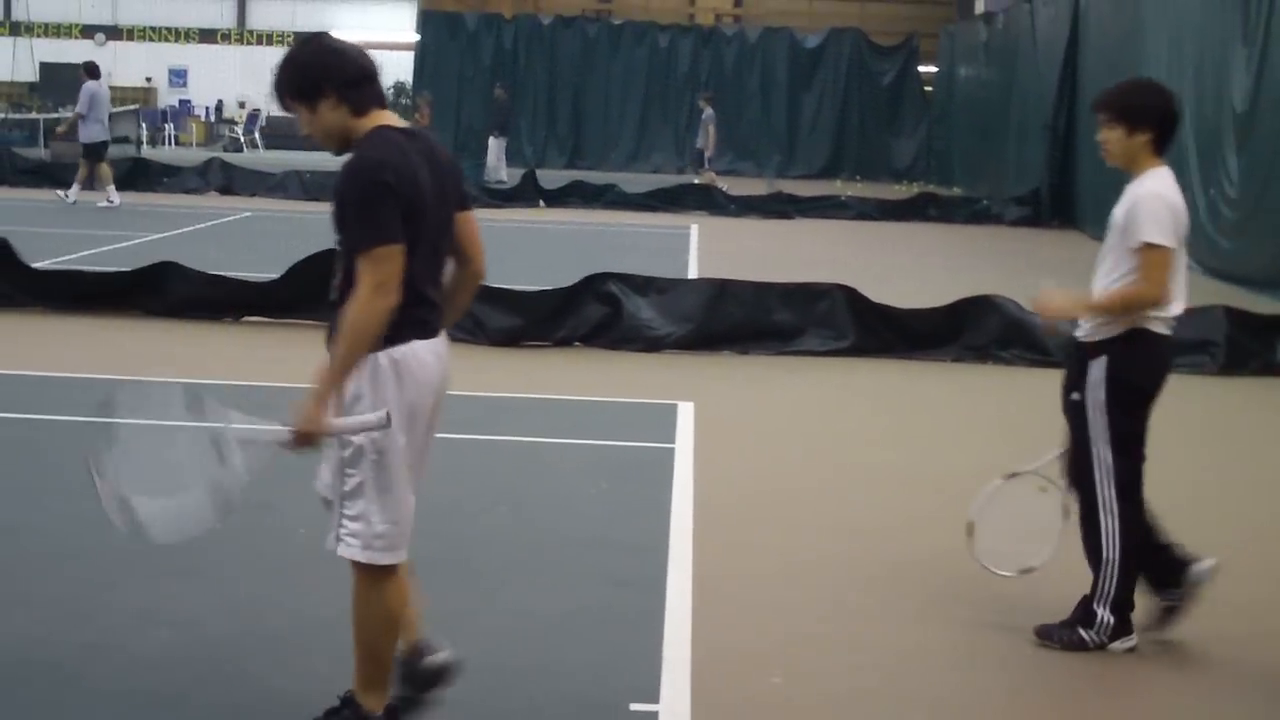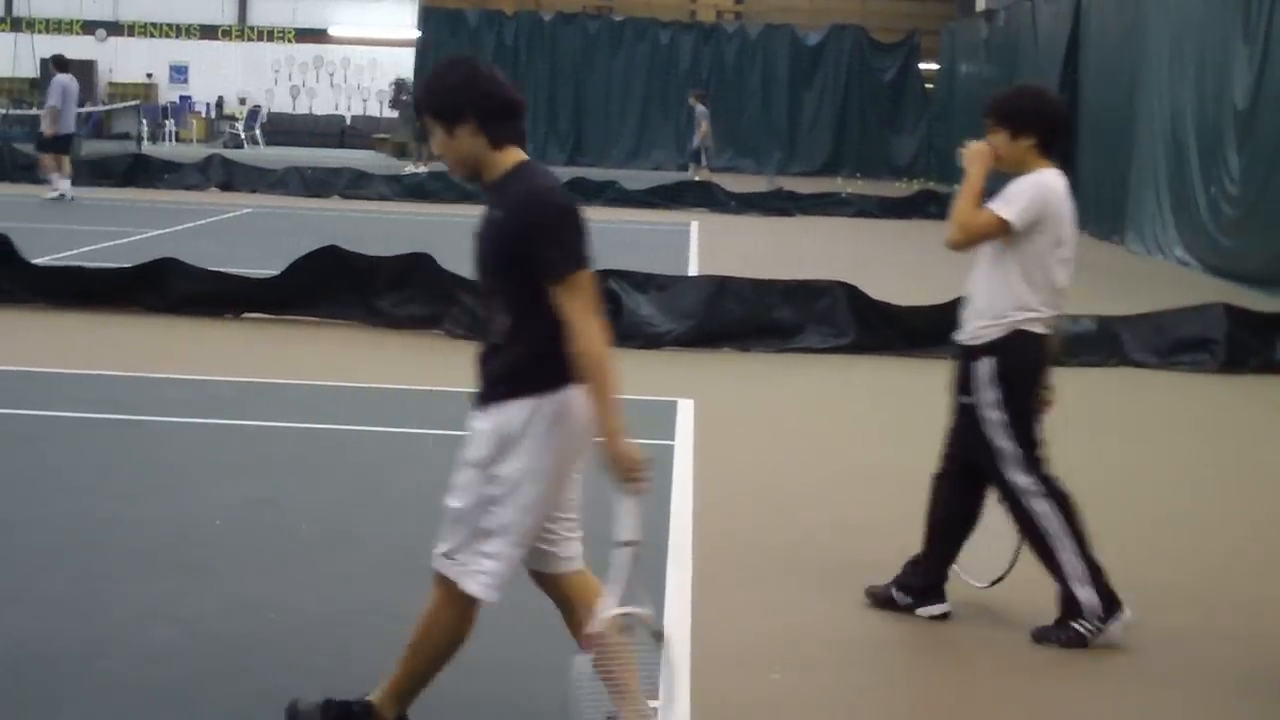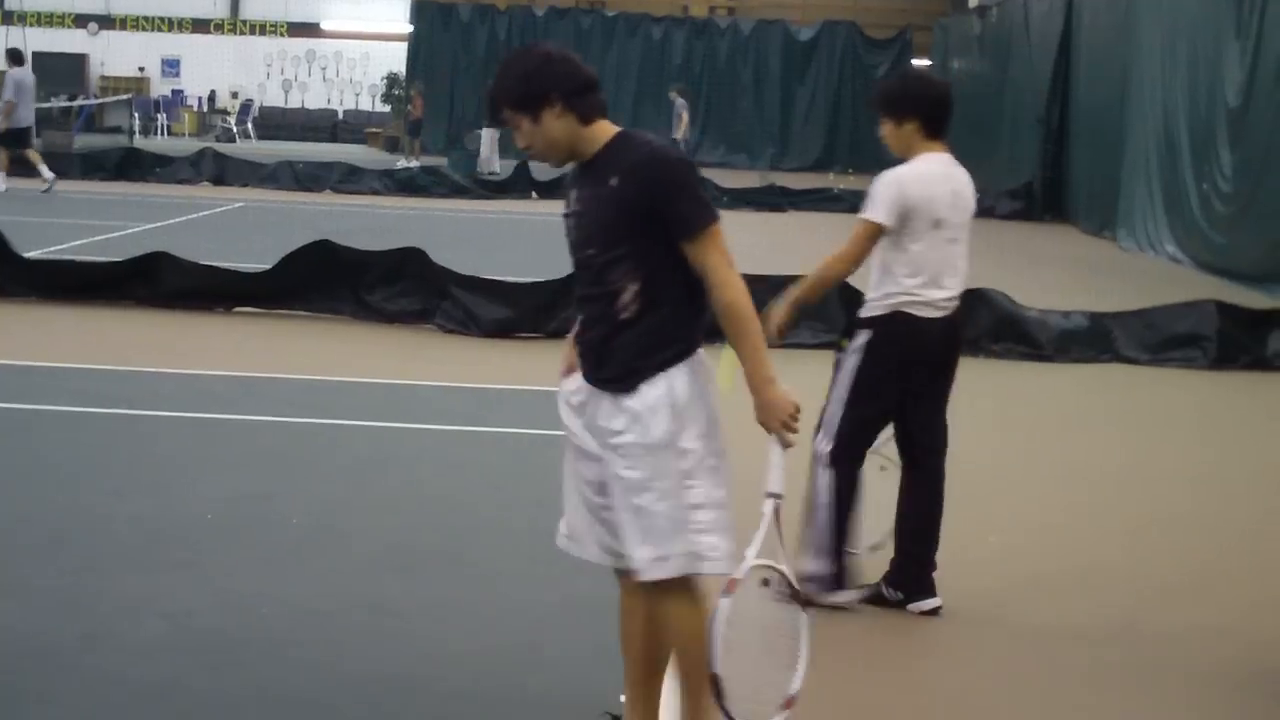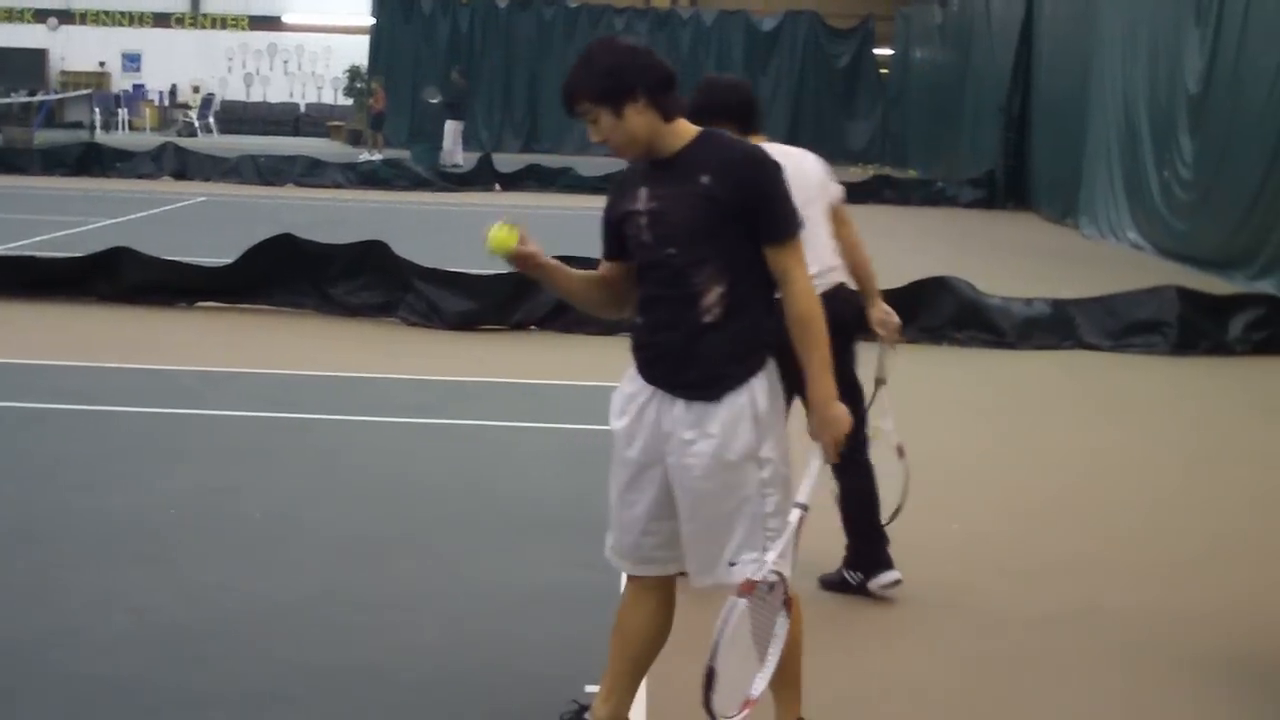
dt=0.4s
person 1, frame 1
left shoulder: (368, 170)
right shoulder: (430, 153)
left elbow: (378, 293)
right elbow: (472, 264)
left wrist: (323, 395)
left hip: (381, 366)
right hip: (421, 351)
left knee: (373, 544)
right knee: (363, 523)
right ankle: (415, 655)
person 1, frame 2
left shoulder: (537, 204)
right shoulder: (520, 192)
left elbow: (583, 318)
left wrist: (613, 432)
left hip: (529, 409)
right hip: (527, 402)
left knee: (461, 570)
right knee: (557, 563)
person 1, frame 3
left shoulder: (655, 166)
right shoulder: (582, 180)
left elbow: (720, 277)
left wrist: (764, 385)
right wrist: (579, 339)
left hip: (660, 393)
right hip: (596, 393)
left knee: (668, 572)
right knee: (635, 570)
person 1, frame 4
left shoulder: (743, 168)
right shoulder: (628, 187)
left elbow: (796, 286)
right elbow: (618, 293)
left wrist: (824, 397)
right wrist: (547, 270)
left hip: (731, 403)
right hip: (649, 398)
right knee: (648, 568)
person 2, frame 1
left shoulder: (1152, 196)
right shoulder: (1145, 190)
left elbow: (1148, 294)
left wrist: (1073, 306)
left hip: (1120, 355)
right hip: (1117, 352)
left knee: (1106, 487)
right knee: (1099, 477)
left ankle: (1106, 620)
right ankle: (1174, 570)
person 2, frame 2
left shoulder: (1034, 189)
right shoulder: (1046, 191)
left elbow: (957, 236)
left wrist: (974, 173)
right wrist: (1040, 371)
left hip: (998, 355)
right hip: (1016, 350)
left knee: (1023, 480)
right knee: (960, 470)
left ankle: (1093, 602)
right ankle: (922, 585)
person 2, frame 3
left shoulder: (899, 182)
right shoulder: (960, 181)
left elbow: (847, 261)
left wrist: (787, 302)
left hip: (893, 331)
right hip: (944, 328)
left knee: (837, 449)
right knee: (924, 457)
left ankle: (827, 571)
right ankle: (912, 582)
person 2, frame 4
right shoulder: (809, 163)
right elbow: (849, 239)
right wrist: (873, 302)
right hip: (834, 306)
right knee: (846, 440)
right ankle: (871, 563)
